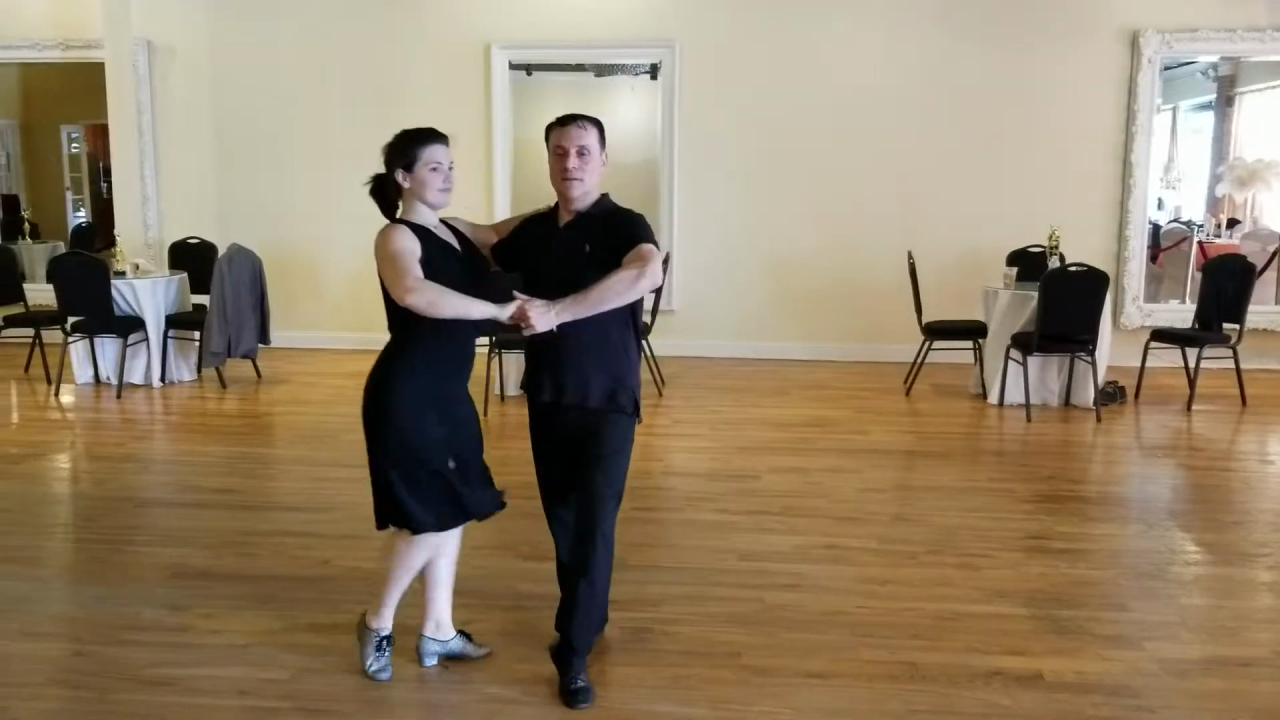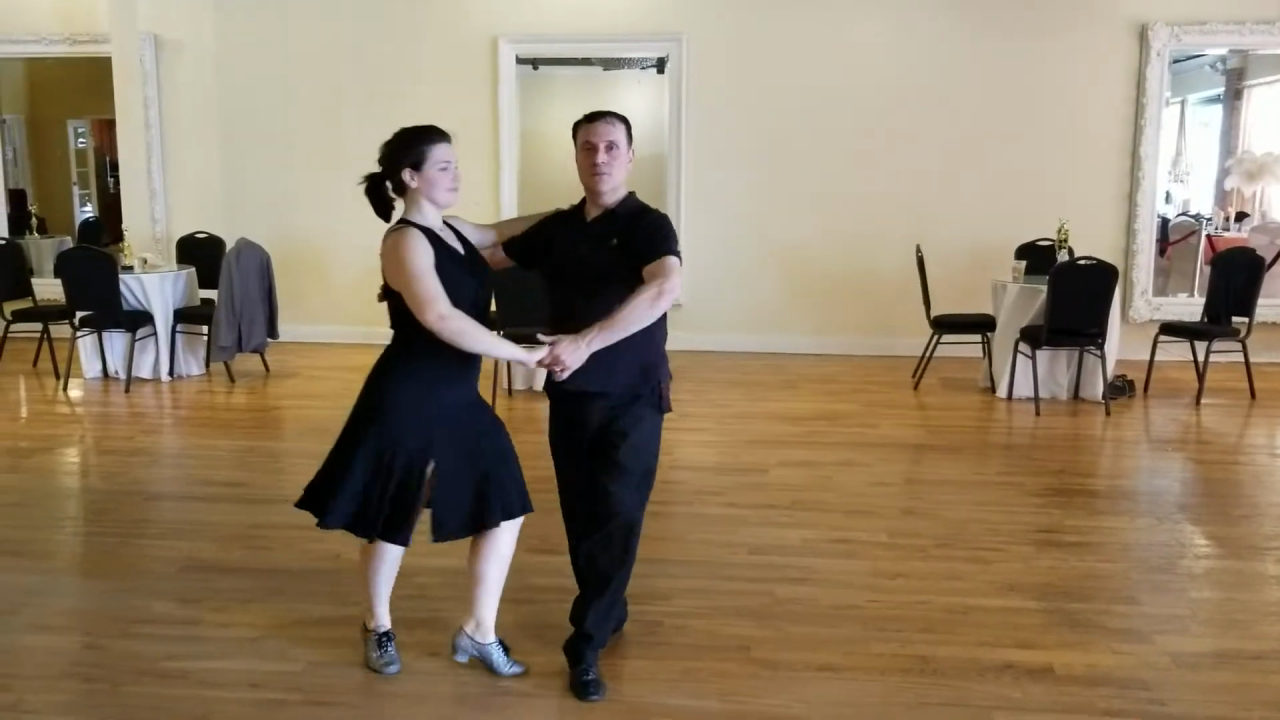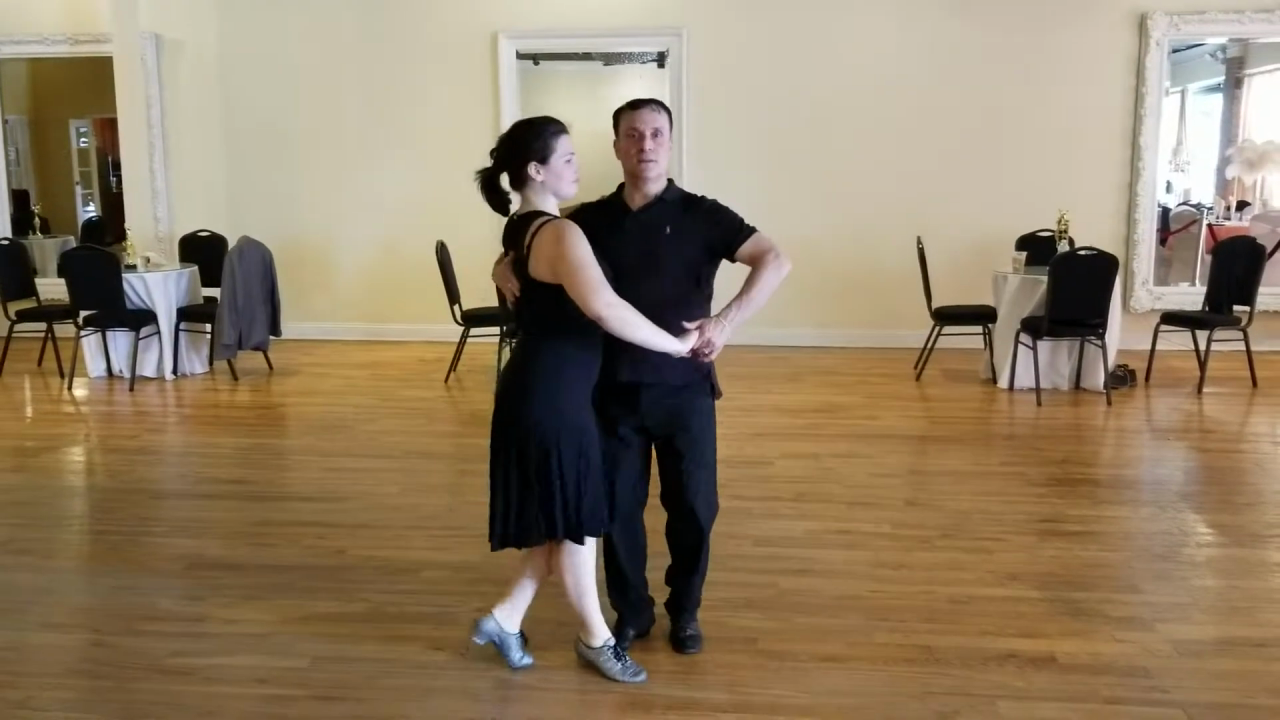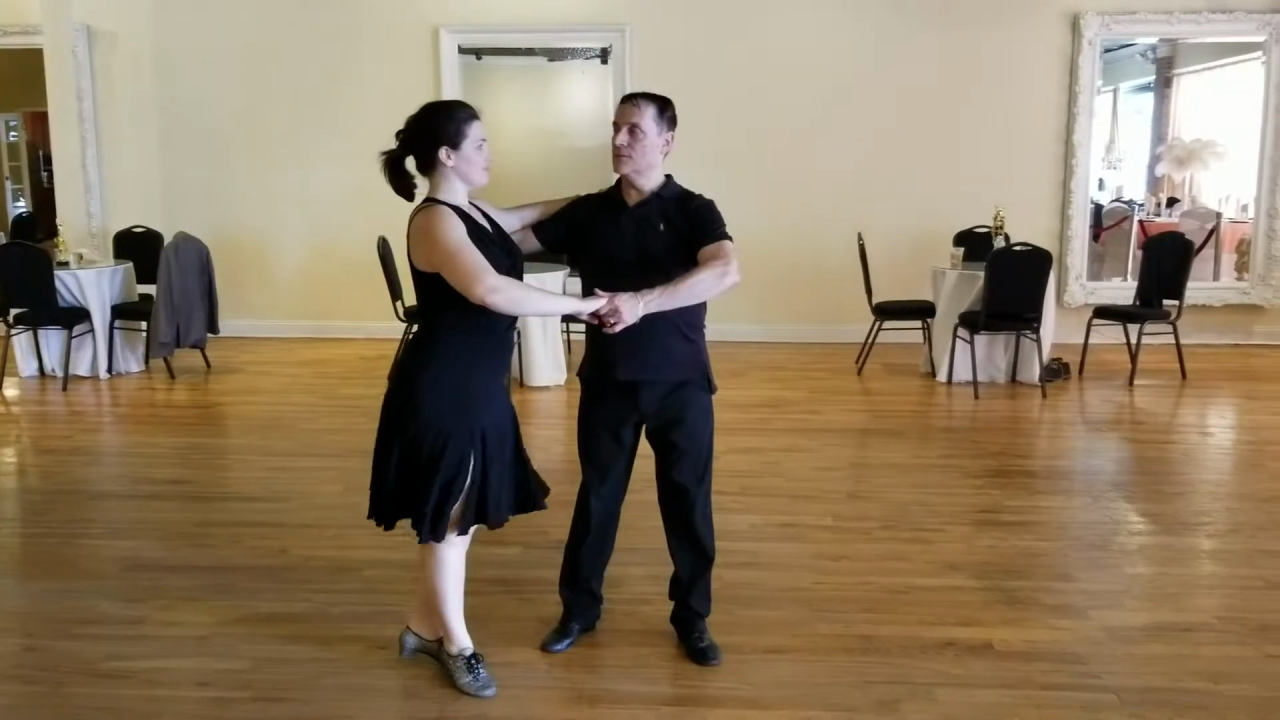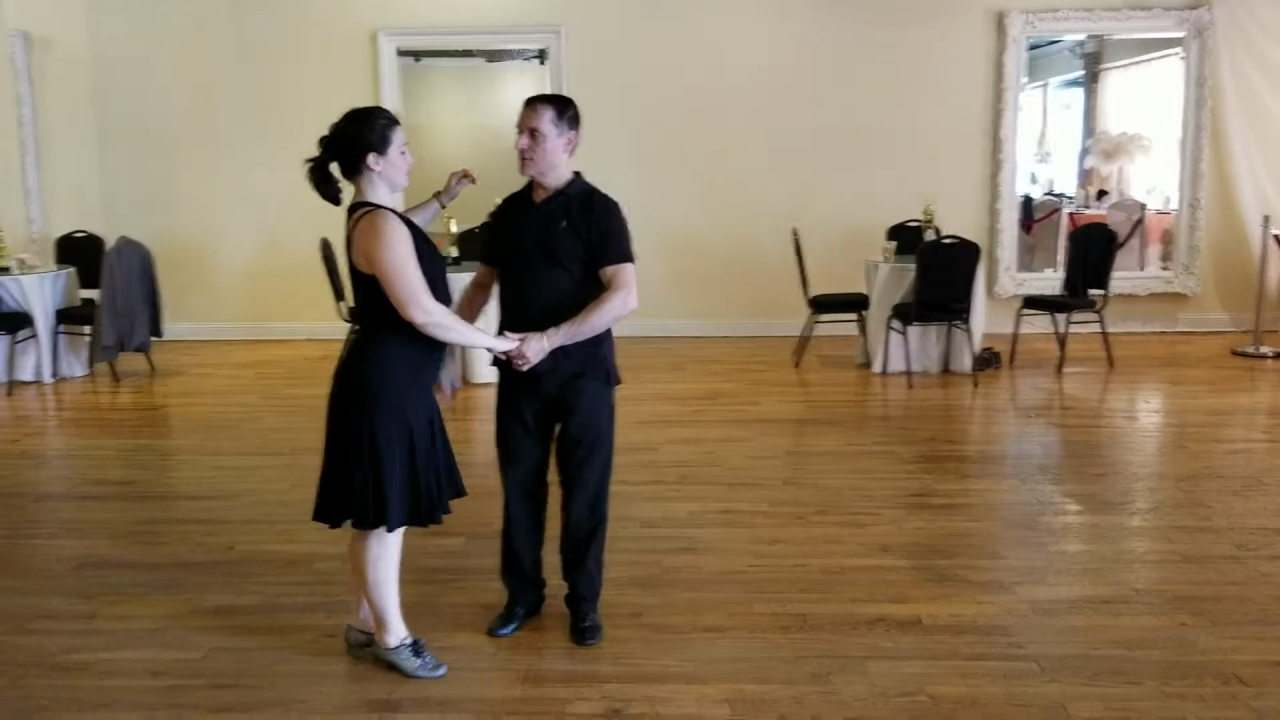
dt=1s
person 1, frame 1
left shoulder: (623, 225)
right shoulder: (532, 231)
left elbow: (647, 273)
left wrist: (556, 311)
left hip: (606, 401)
right hip: (546, 398)
left knee: (593, 523)
right knee: (562, 518)
left ankle: (573, 653)
right ankle: (586, 616)
person 1, frame 2
left shoulder: (649, 225)
right shoulder: (555, 228)
left elbow: (664, 290)
right elbow: (487, 255)
left wrist: (585, 342)
left hip: (633, 397)
right hip: (570, 394)
left knee: (615, 517)
right knee: (579, 514)
left ankle: (586, 644)
right ankle: (607, 611)
person 1, frame 3
left shoulder: (702, 216)
right shoulder: (590, 219)
left elbow: (774, 262)
right elbow: (514, 263)
left wrist: (726, 321)
right wrist: (510, 278)
left hip: (684, 386)
right hip: (614, 388)
left knee: (693, 503)
right knee: (617, 505)
left ankle: (684, 608)
right ankle: (632, 612)
person 1, frame 4
left shoulder: (694, 211)
right shoulder: (587, 212)
left elbow: (725, 272)
right elbow: (512, 239)
left wrist: (641, 302)
left hip: (680, 383)
right hip: (608, 382)
left knee: (687, 501)
right knee: (597, 495)
left ankle: (691, 617)
right ankle: (579, 608)
person 1, frame 5
left shoulder: (597, 210)
right shoulder: (509, 212)
left elbow: (623, 297)
right elbow: (484, 282)
left wrist: (549, 340)
left hip: (582, 373)
right hip: (519, 373)
left knee: (584, 489)
right knee: (519, 483)
left ankle: (583, 599)
right ankle: (523, 593)
person 2, frame 1
left shoulder: (454, 232)
right shoulder: (396, 237)
left elbow: (505, 237)
right elbow: (414, 293)
right wrist: (500, 311)
left hip: (445, 392)
right hip: (405, 395)
left knee: (443, 514)
right knee: (434, 515)
left ankle: (439, 631)
right ankle: (378, 623)
person 2, frame 2
left shoulder: (451, 233)
right shoulder: (405, 241)
left elbow: (501, 234)
right elbow: (440, 319)
right wrist: (523, 355)
left hip: (460, 400)
right hip: (407, 401)
left knee: (507, 509)
right knee: (390, 522)
left ankle: (479, 631)
right ankle: (378, 626)
person 2, frame 3
left shoulder: (521, 228)
right shoulder: (560, 235)
right elbow: (603, 308)
right wrist: (675, 344)
left hip: (536, 392)
right hip: (551, 399)
left knee: (563, 523)
right knee: (574, 525)
left ankle: (504, 618)
right ankle: (595, 638)
person 2, frame 4
left shoulder: (470, 211)
right shoulder: (434, 221)
left elbow: (520, 219)
right elbow: (491, 291)
right wrist: (578, 304)
left hip: (479, 386)
right hip: (440, 390)
left knee: (459, 517)
right knee: (448, 521)
left ankle: (423, 627)
right ankle: (456, 644)
person 2, frame 5
left shoulder: (376, 218)
right shoulder: (378, 226)
right elbow: (422, 313)
left wrist: (442, 200)
right wrist: (494, 341)
left hip: (396, 382)
right hip: (384, 387)
left knee: (384, 513)
right knee: (383, 515)
left ankle: (365, 623)
right ankle: (390, 635)
